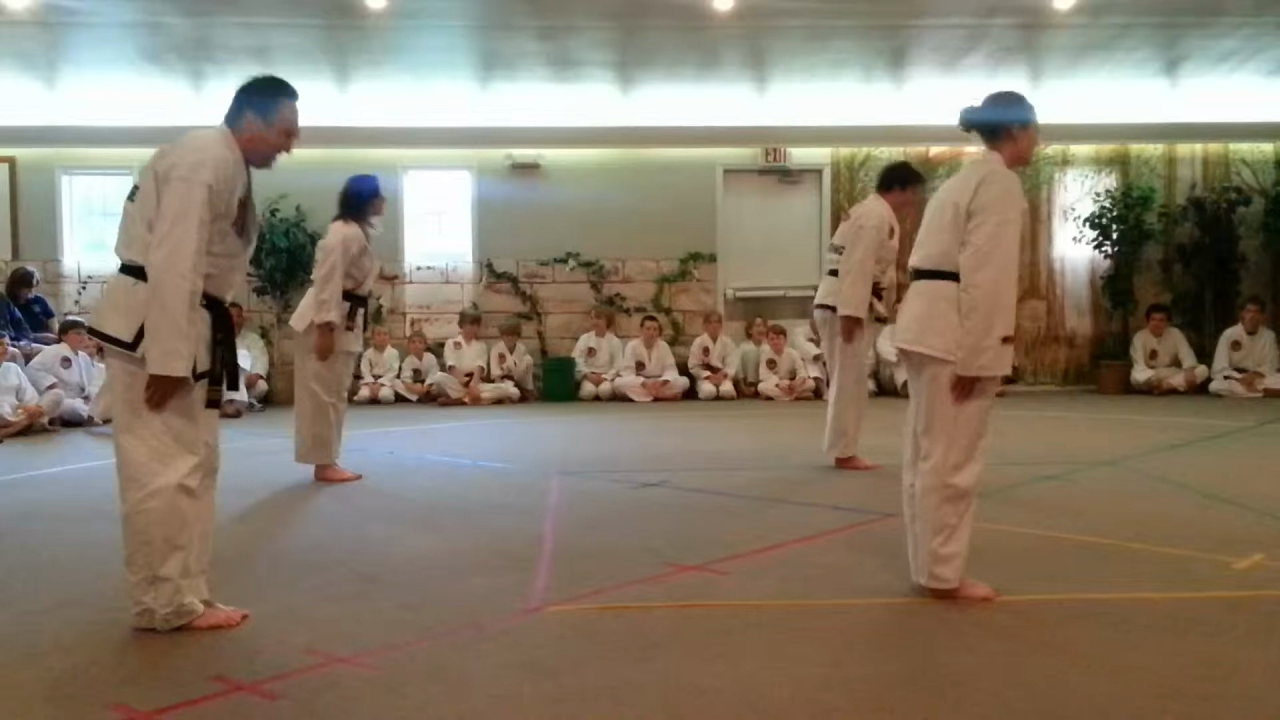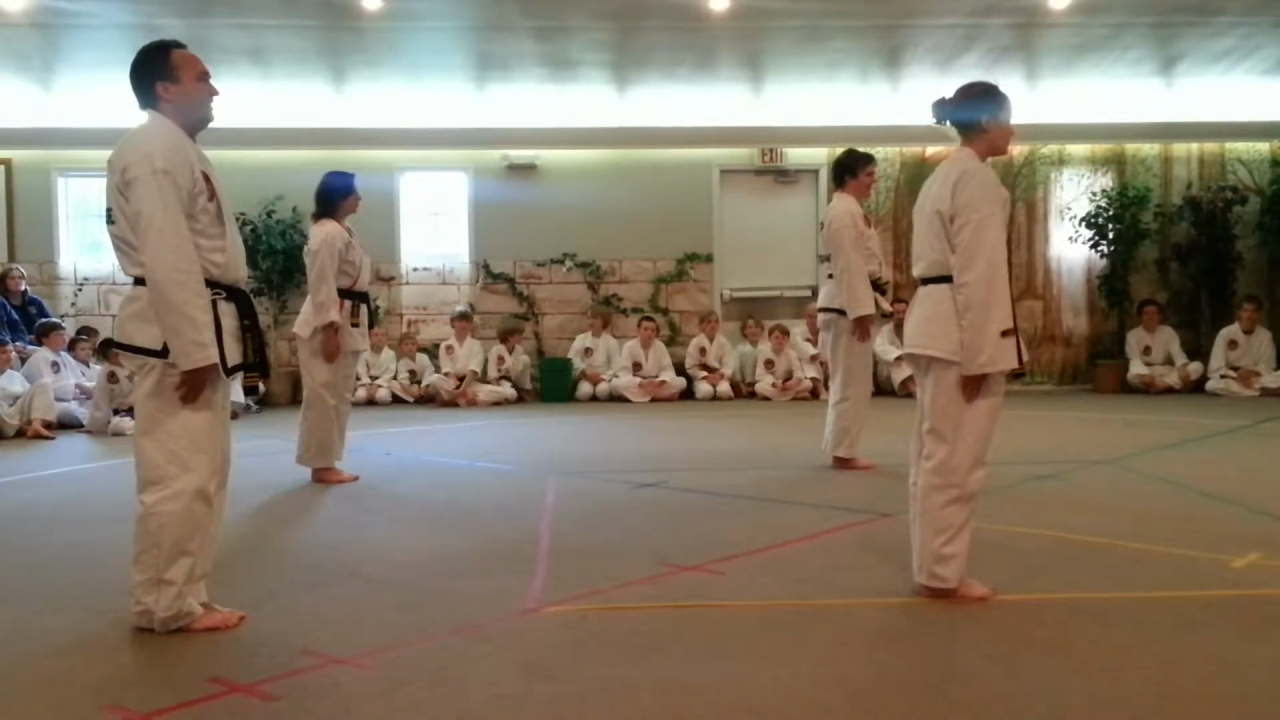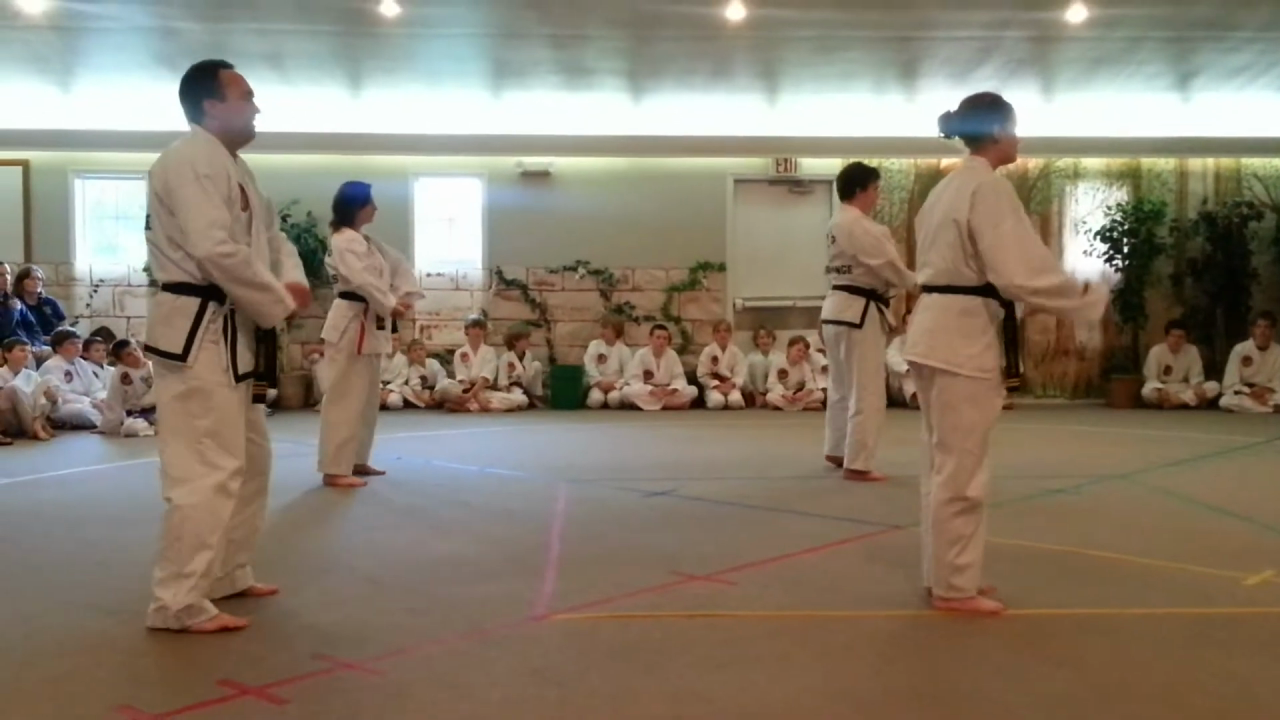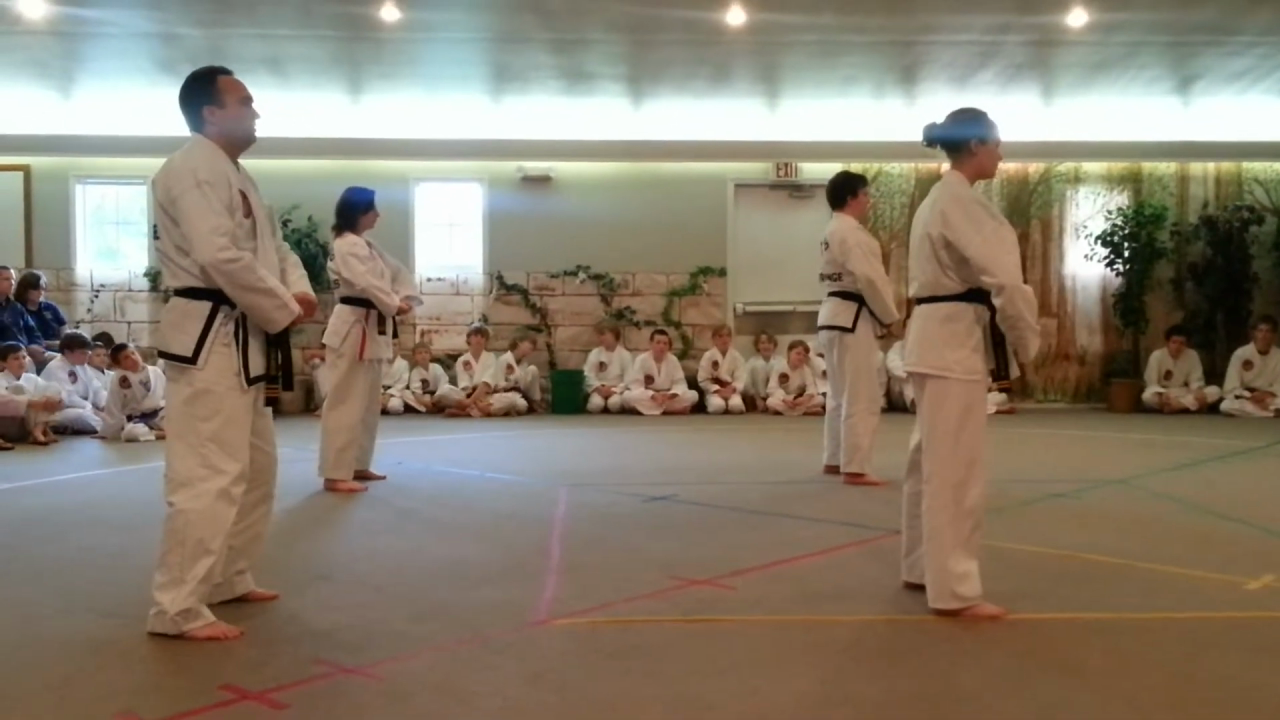
dt=1s
person 1, frame 1
left shoulder: (226, 167)
right shoulder: (204, 160)
right elbow: (171, 266)
left wrist: (185, 353)
right wrist: (167, 361)
left hip: (183, 326)
right hip: (149, 330)
left knee: (194, 464)
right knee: (164, 470)
left ankle: (183, 594)
right ankle: (165, 603)
person 1, frame 2
left shoulder: (178, 150)
right shoulder: (154, 151)
right elbow: (169, 262)
right wrist: (194, 351)
left hip: (201, 327)
right hip: (174, 333)
left knee: (202, 471)
right knee: (180, 474)
left ankle: (183, 594)
right ankle: (166, 605)
person 1, frame 3
left shoulder: (233, 167)
right shoulder: (190, 161)
left elbow: (270, 236)
right elbow: (216, 250)
left wrist: (292, 281)
right wrist: (277, 303)
left hip: (227, 332)
right hip: (198, 334)
left knee: (249, 461)
right knee: (209, 470)
left ankle: (226, 573)
right ankle: (179, 602)
person 1, frame 4
left shoulder: (235, 174)
right shoulder: (192, 169)
left elbow: (272, 245)
right elbow: (221, 257)
left wrist: (298, 289)
right wrist: (283, 310)
left hip: (240, 338)
right hip: (208, 339)
left knee: (255, 467)
right knee: (209, 475)
left ankle: (227, 578)
right ankle: (178, 608)
person 2, frame 1
left shoulder: (968, 177)
right shoulder: (1001, 182)
right elbow: (985, 276)
right wrist: (976, 357)
left hip: (926, 319)
right hip: (952, 326)
left knee: (929, 451)
right knee: (950, 456)
left ankle: (932, 566)
right ankle: (943, 575)
person 2, frame 2
left shoulder: (942, 176)
right shoulder: (976, 177)
right elbow: (978, 273)
right wrist: (980, 354)
left hip: (933, 321)
right hip: (961, 328)
left knee: (935, 452)
right knee: (955, 456)
left ankle: (935, 566)
right ankle: (942, 574)
person 2, frame 3
left shoulder: (946, 188)
right shoulder: (989, 186)
right elbow: (1022, 270)
right wrist: (1088, 298)
left hip: (936, 328)
right hip: (964, 335)
left knee: (946, 465)
right knee: (962, 469)
left ankle: (945, 576)
right ankle: (953, 588)
person 2, frame 4
left shoulder: (936, 200)
right shoulder: (962, 201)
right elbow: (1004, 277)
right wrist: (1027, 339)
left hip: (935, 335)
right hip: (954, 341)
left knee: (930, 460)
right knee: (955, 468)
left ankle: (922, 567)
right ankle: (953, 591)
person 3, frame 1
left shoulder: (872, 212)
right shoulder: (876, 216)
right elbow: (857, 267)
right wrist: (851, 313)
left hip: (843, 303)
right hip: (843, 305)
left knee: (851, 381)
right knee: (849, 382)
left ankle: (843, 449)
right ankle: (843, 453)
person 3, frame 2
left shoulder: (845, 210)
right shoulder: (845, 212)
right elbow: (849, 266)
left wrist: (860, 307)
right wrist: (860, 310)
left hip: (842, 302)
right hip: (847, 305)
left knee: (847, 381)
right knee: (852, 383)
left ankle: (839, 448)
right ankle: (842, 452)
person 3, frame 3
left shoulder: (840, 222)
right shoulder: (858, 224)
right elbow: (887, 261)
left wrist: (894, 281)
right wrist: (911, 281)
left hip: (840, 308)
right hip: (858, 312)
left knee: (843, 387)
right knee: (867, 393)
left ankle: (837, 449)
right ankle: (856, 464)
person 3, frame 4
left shoulder: (833, 231)
right shoulder: (852, 232)
right elbow: (870, 279)
left wrist: (881, 316)
right wrist: (889, 316)
left hip: (834, 315)
right hip: (852, 318)
left knee: (840, 394)
right knee: (860, 398)
left ankle: (835, 460)
right ankle: (854, 468)
person 4, frame 1
left shoulder: (361, 232)
right shoulder: (344, 234)
right elbow: (327, 283)
right wrist: (325, 329)
left hip: (344, 321)
right hip: (325, 321)
left knee: (335, 393)
right knee: (321, 393)
left ankle: (327, 460)
right ankle: (323, 464)
person 4, frame 2
left shoulder: (344, 232)
right shoulder: (327, 234)
right elbow: (321, 286)
left wrist: (359, 327)
right wrist: (329, 330)
left hip: (347, 322)
right hip: (328, 323)
left knee: (338, 396)
right knee: (324, 396)
left ankle: (326, 462)
right ankle: (321, 465)
person 4, frame 3
left shoulder: (366, 241)
right shoulder: (343, 241)
left elbow: (398, 265)
right elbow: (363, 279)
left wrist: (405, 297)
right wrist: (390, 306)
left hip: (369, 325)
right hip: (351, 324)
left knee: (367, 397)
right knee: (344, 397)
left ankle: (356, 460)
right ankle: (334, 469)
person 4, frame 4
left shoulder: (367, 246)
right shoulder: (346, 245)
left elbow: (398, 272)
right elbow: (366, 282)
left wrist: (406, 299)
right wrist: (394, 307)
left hip: (370, 329)
right hip: (353, 329)
left knee: (369, 402)
right knee: (346, 402)
left ankle: (357, 465)
right ankle: (335, 474)
